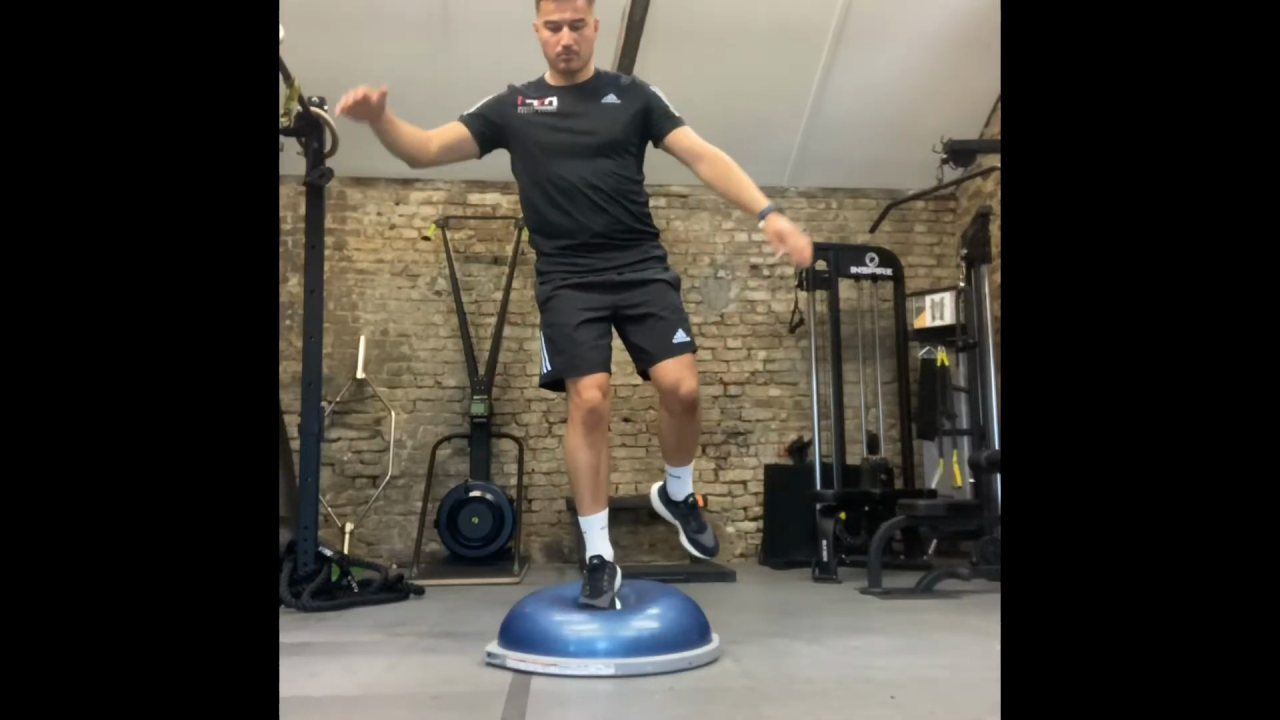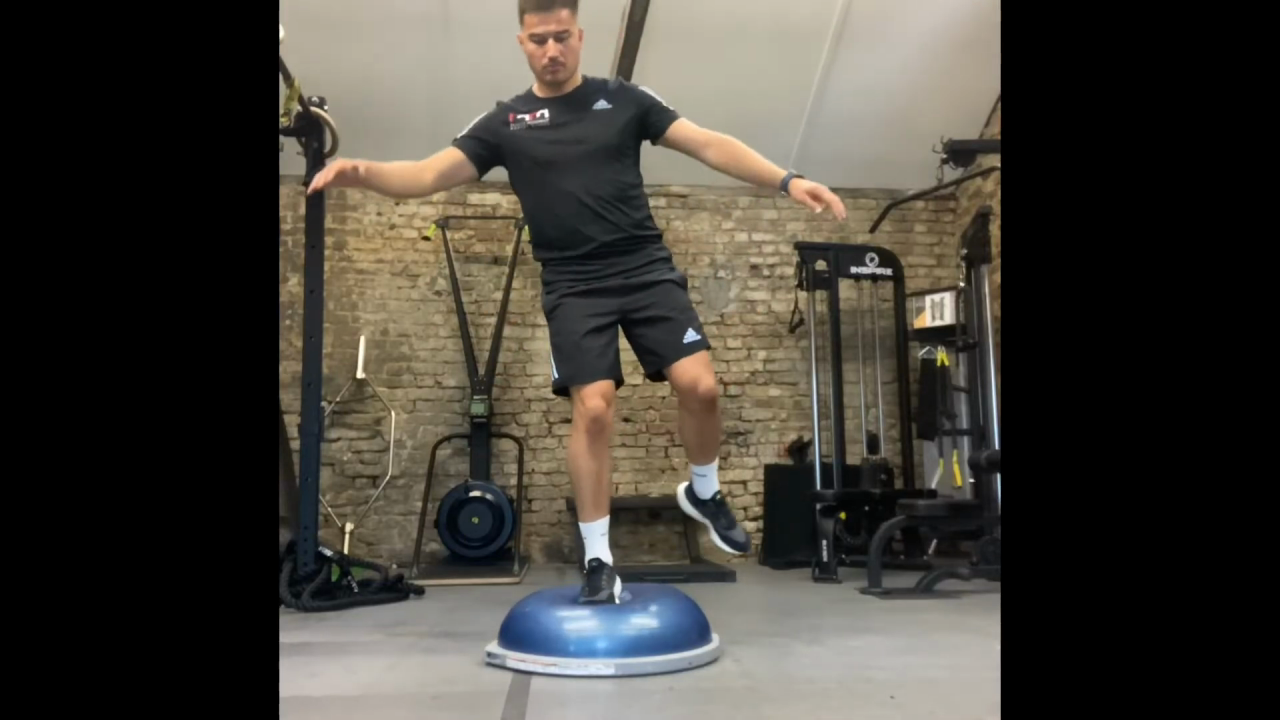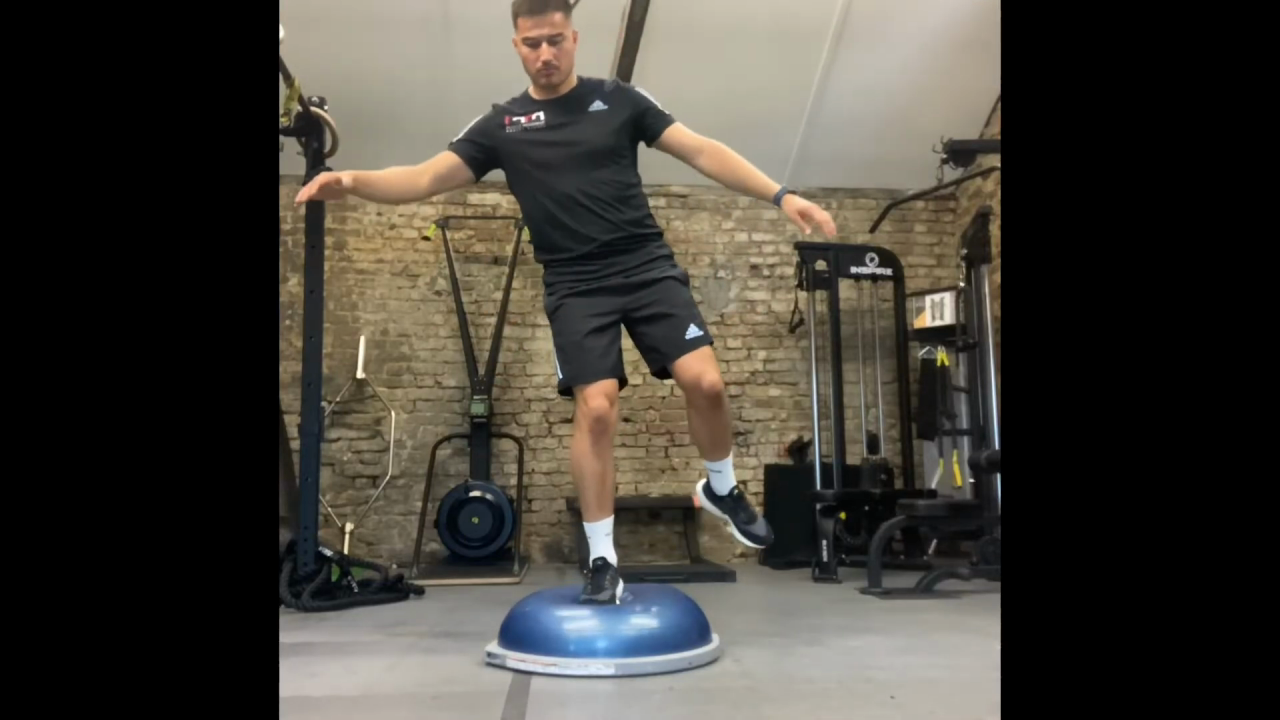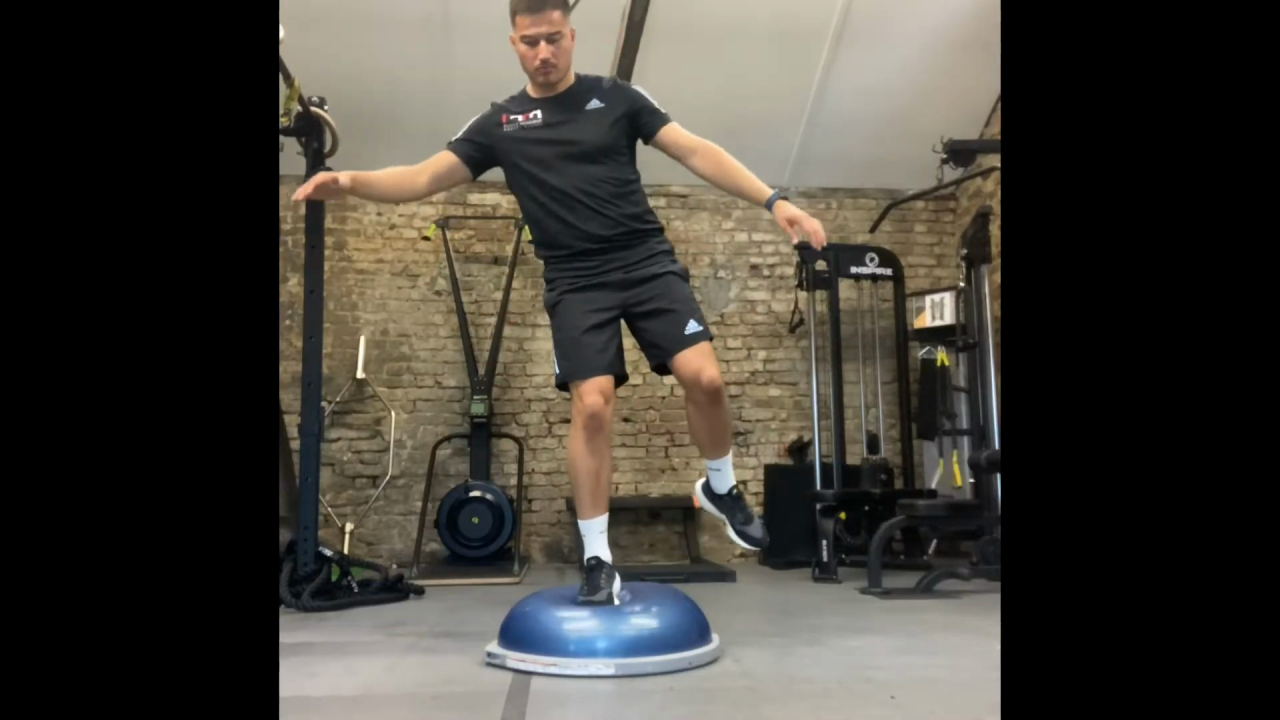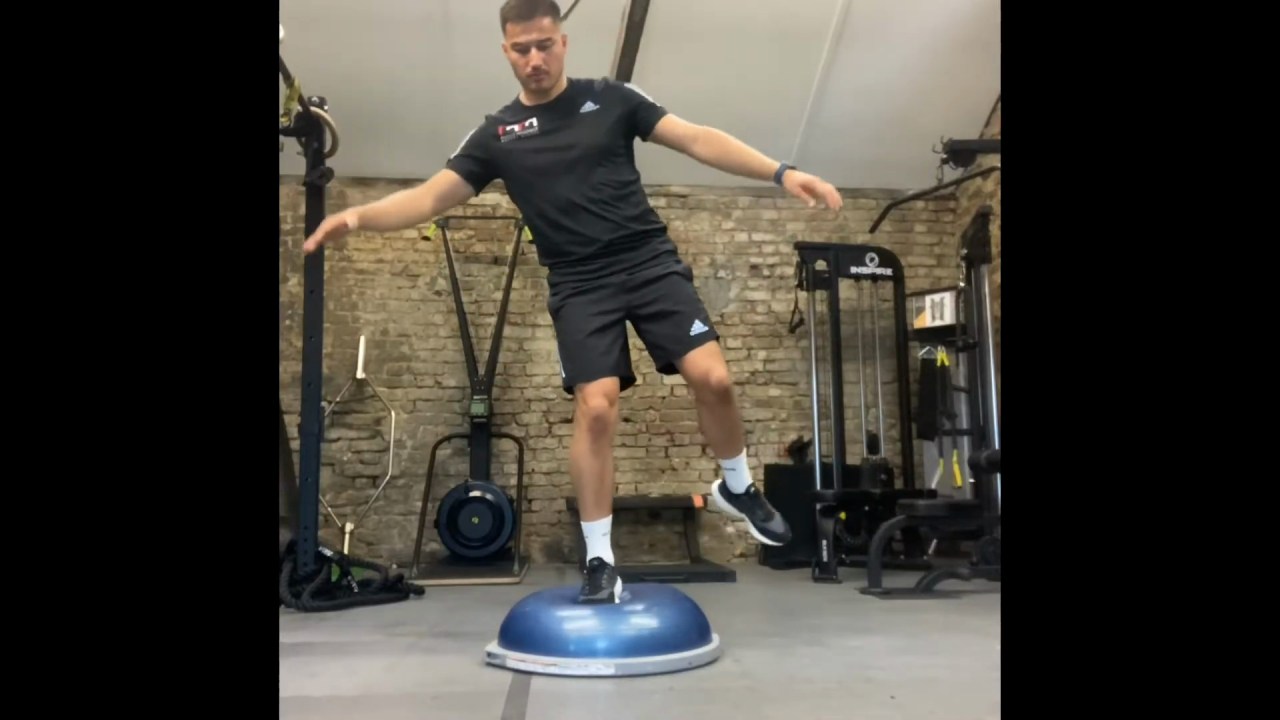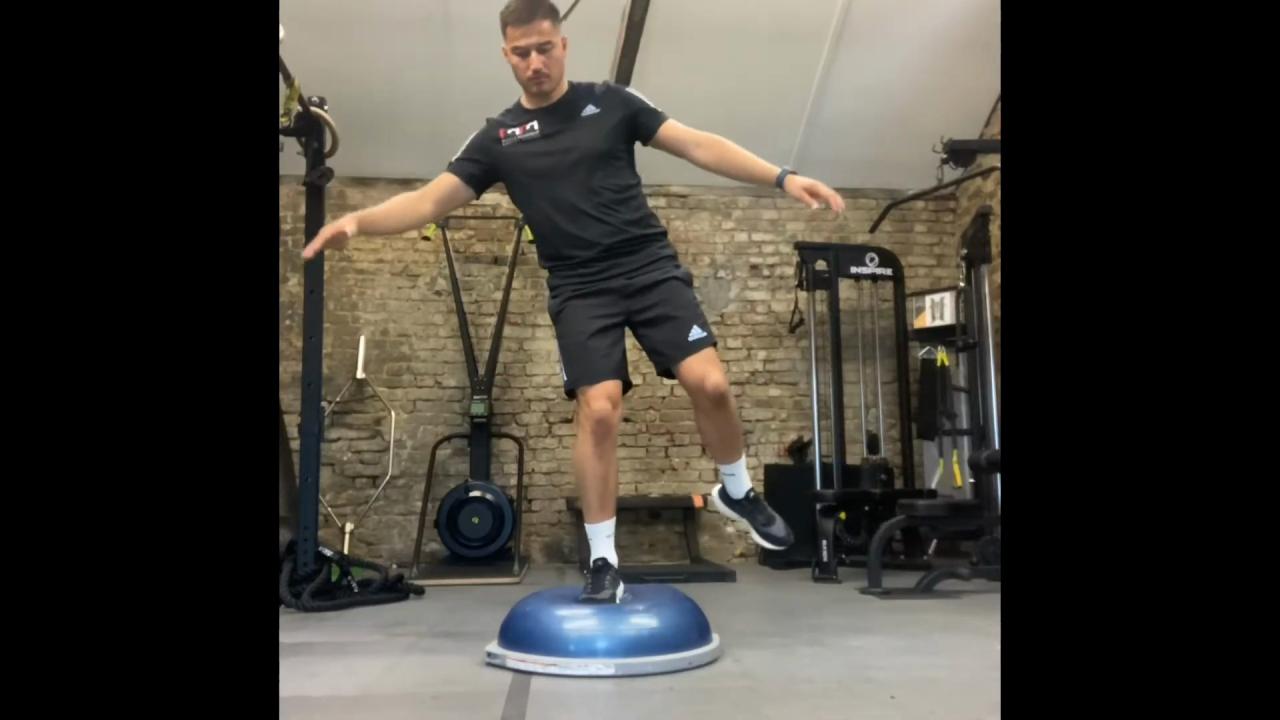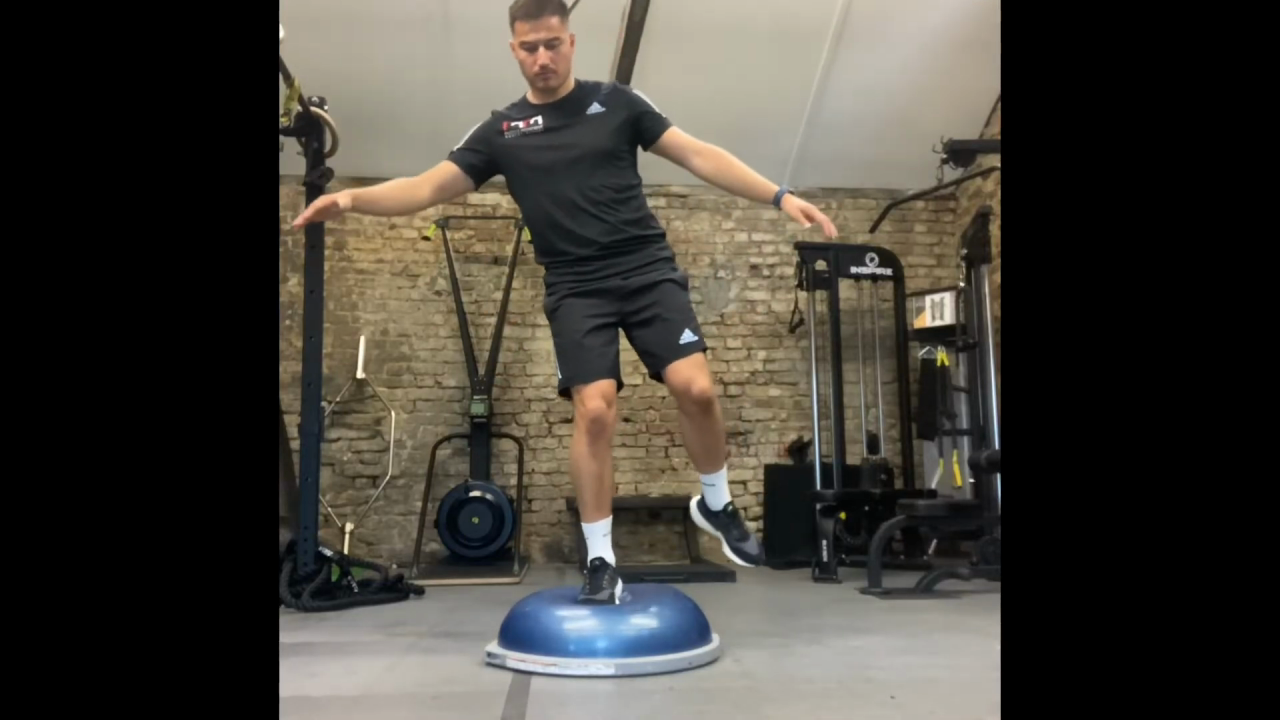
dt=0.2s
person 1, frame 1
left shoulder: (633, 95)
right shoulder: (513, 106)
left elbow: (702, 156)
right elbow: (425, 149)
left wrist: (766, 213)
right wrist: (379, 117)
left hip: (642, 267)
right hip: (568, 279)
left knee: (681, 389)
right knee: (589, 402)
left ankle: (677, 493)
right ankle: (599, 556)
person 1, frame 2
left shoulder: (624, 99)
right shoulder: (505, 122)
left elbow: (707, 144)
right elbow: (429, 175)
left wrist: (786, 181)
right wrist: (363, 171)
left hip: (647, 269)
right hip: (574, 286)
left knee: (699, 386)
right knee: (592, 410)
left ankle: (703, 492)
right ankle: (598, 561)
person 1, frame 3
left shoulder: (620, 99)
right shoulder: (501, 125)
left elbow: (700, 151)
right elbow: (425, 179)
left wrist: (780, 194)
right wrist: (353, 181)
left hip: (648, 267)
right hip: (575, 286)
left knee: (705, 382)
right knee: (596, 410)
left ankle: (721, 488)
right ankle: (602, 561)
person 1, frame 4
left shoulder: (617, 96)
right shoulder: (499, 124)
left elbow: (695, 151)
right elbow: (423, 177)
left wrist: (773, 200)
right wrist: (350, 181)
left hip: (648, 262)
right hip: (576, 282)
left knee: (704, 378)
right knee: (592, 406)
left ankle: (721, 487)
right ankle: (597, 558)
person 1, frame 5
left shoulder: (612, 98)
right shoulder: (498, 134)
left elbow: (696, 140)
right elbow: (428, 197)
left wrist: (781, 173)
right wrist: (358, 216)
left hip: (651, 262)
right hip: (580, 285)
left knee: (712, 378)
right knee: (596, 408)
left ankle: (737, 487)
right ankle: (600, 560)
person 1, frame 6
left shoulder: (613, 101)
right shoulder: (498, 138)
left elbow: (695, 145)
right elbow: (429, 200)
left wrist: (782, 177)
right wrist: (358, 221)
left hip: (651, 267)
right hip: (579, 288)
left knee: (709, 384)
right knee: (598, 411)
left ankle: (738, 492)
right ankle: (603, 561)
person 1, frame 7
left shoulder: (618, 102)
right shoulder: (501, 130)
left elbow: (697, 155)
right elbow: (426, 188)
left wrist: (779, 196)
right wrist: (352, 198)
left hip: (648, 269)
right hip: (576, 288)
left knee: (696, 389)
right knee: (594, 411)
left ankle: (717, 504)
right ankle: (600, 561)
